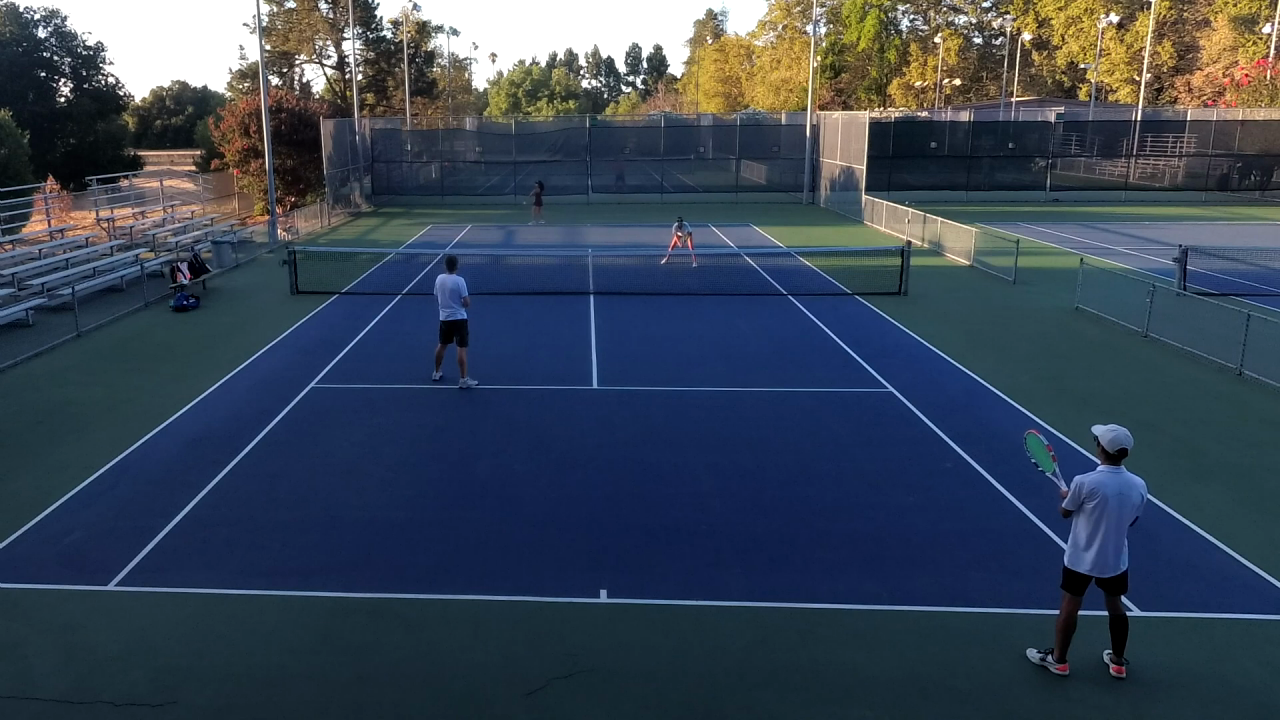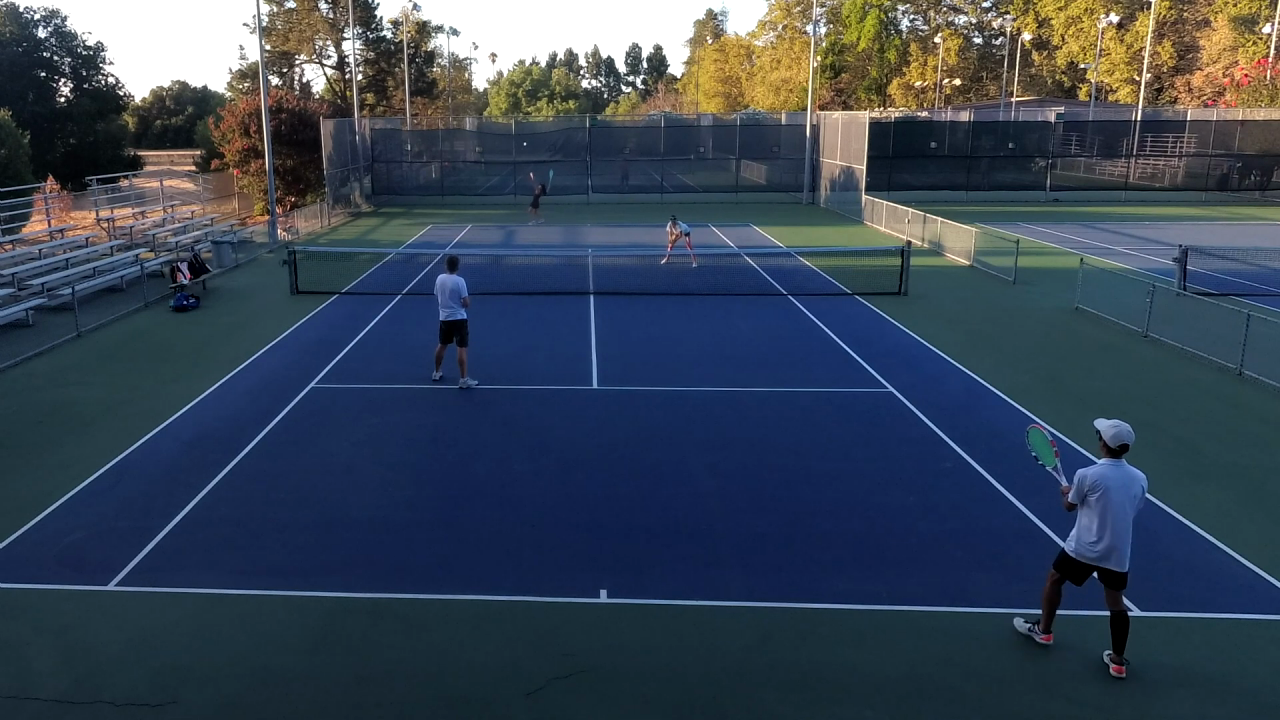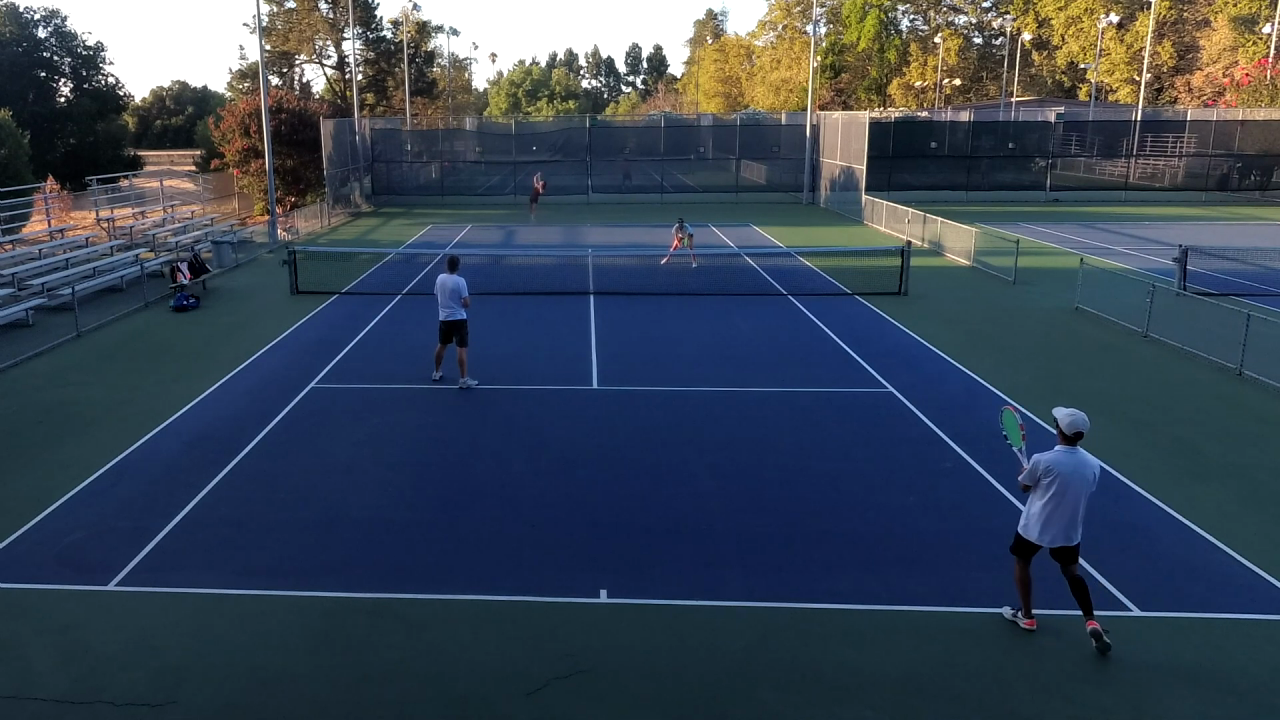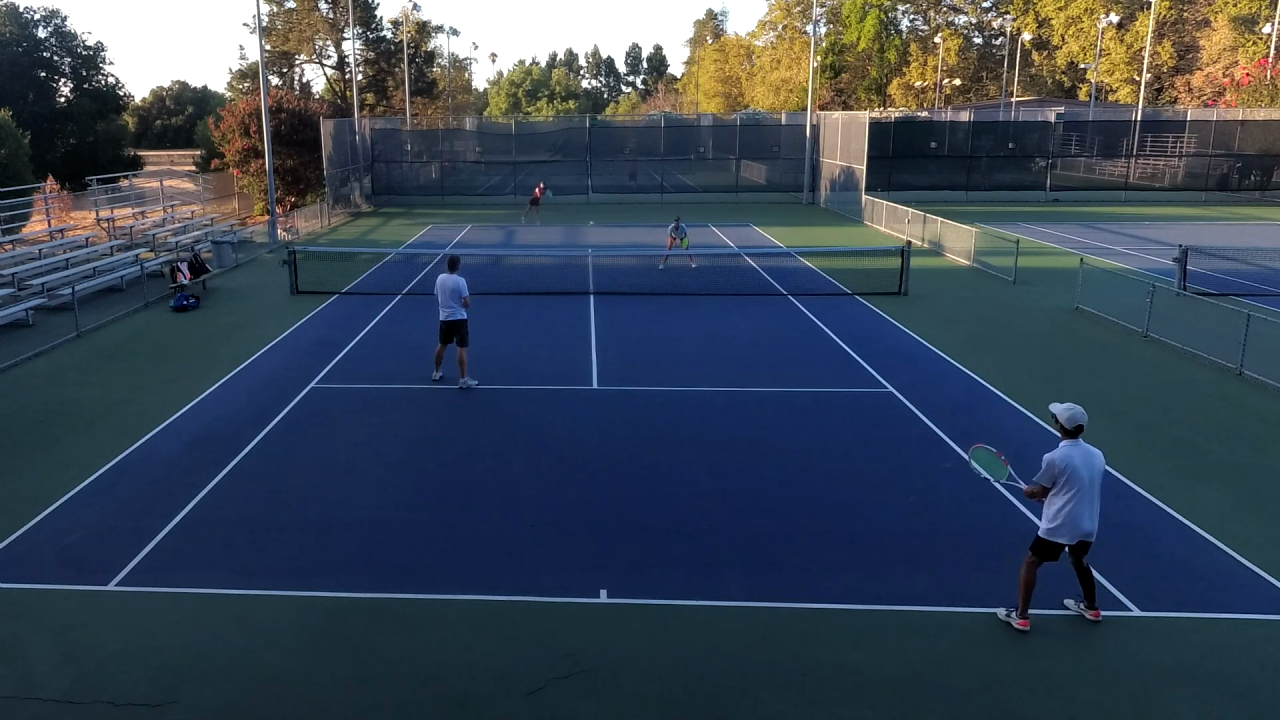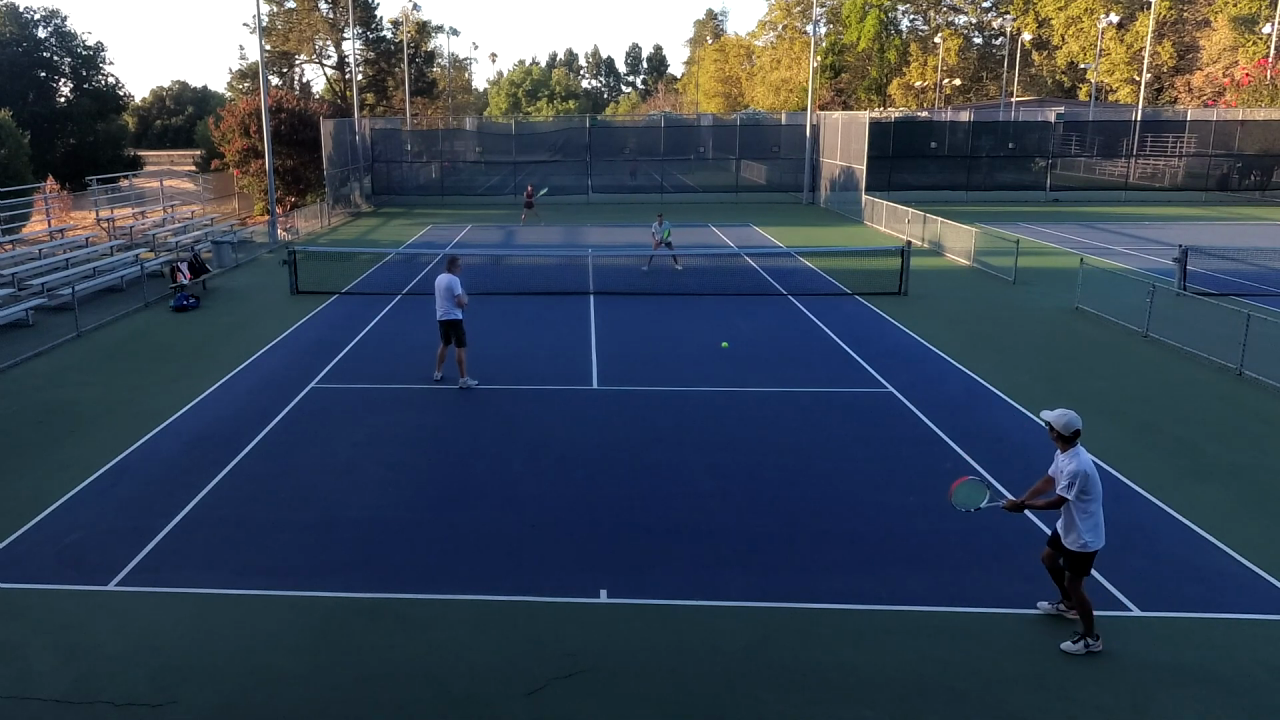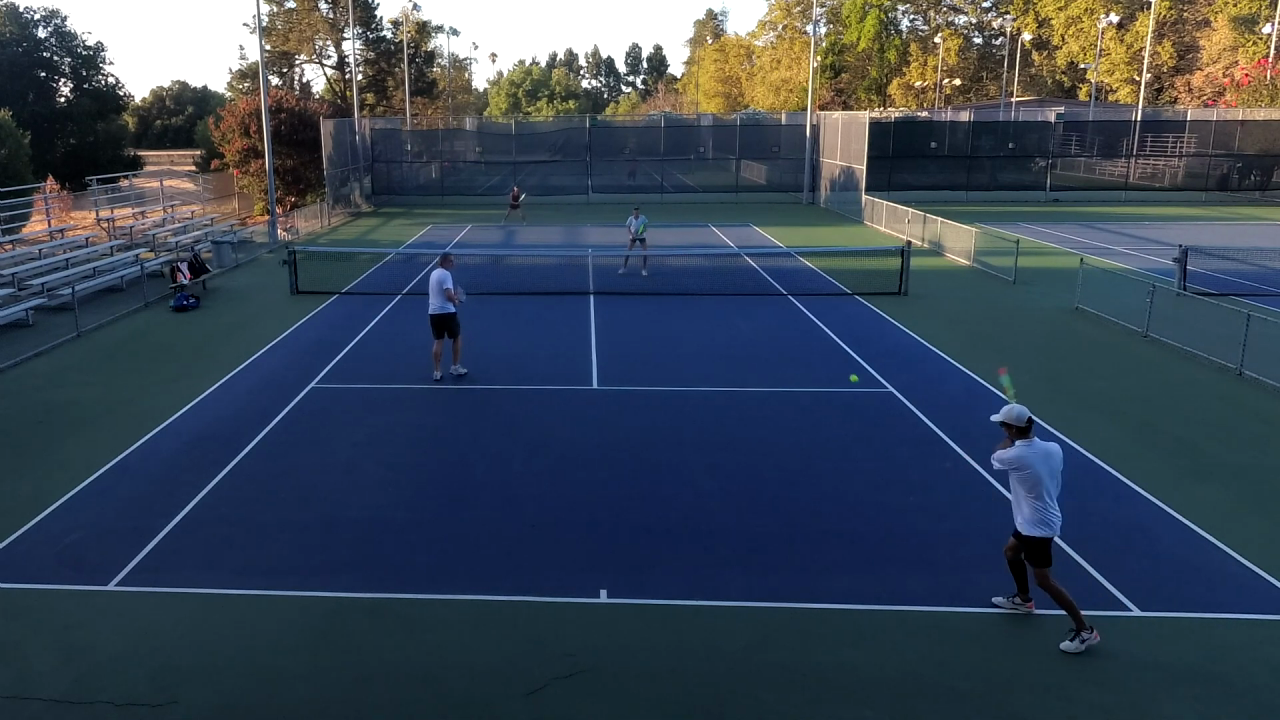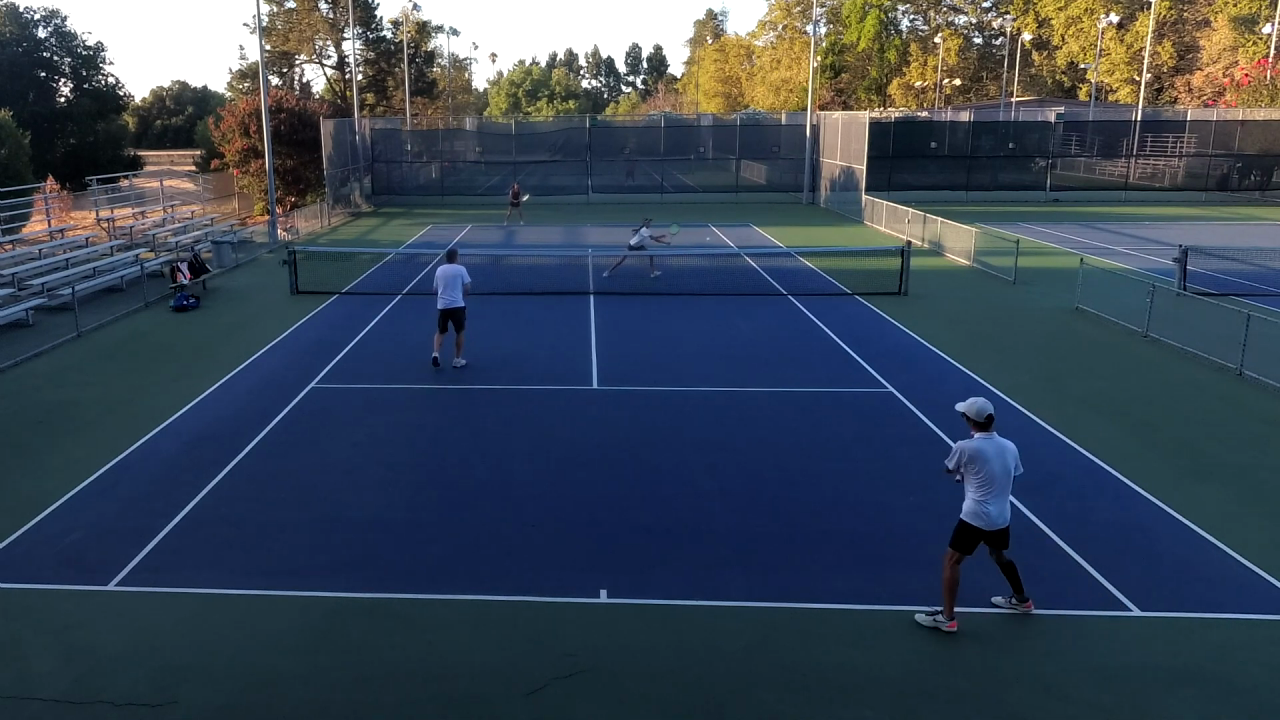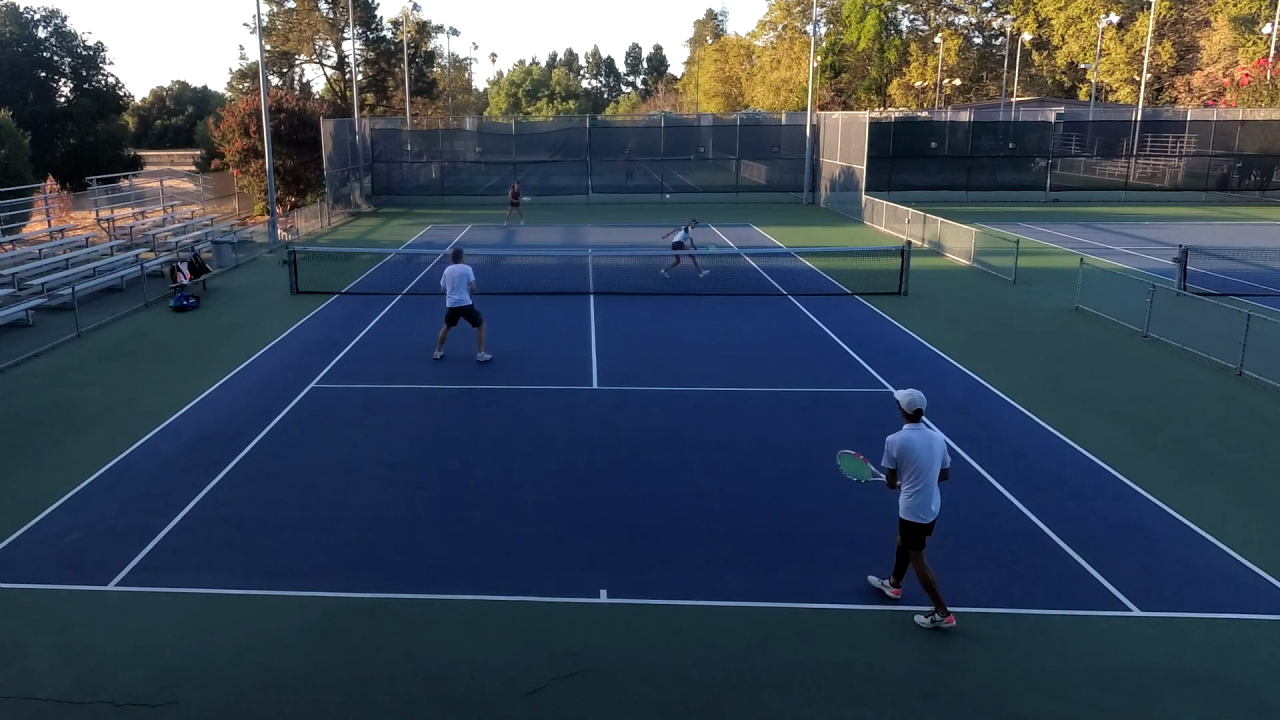
dt=0.5s
person 1, frame 1
left shoulder: (1085, 483)
right shoulder: (1139, 486)
left elbow: (1065, 512)
right elbow: (1131, 520)
left wrist: (1065, 496)
left hip: (1082, 557)
right hip: (1116, 558)
left knee: (1070, 606)
right knee: (1115, 606)
left ankle: (1059, 659)
right ankle: (1118, 661)
person 1, frame 2
left shoulder: (1087, 475)
right shoulder: (1140, 479)
left elbow: (1070, 506)
left wrist: (1067, 492)
left hip: (1084, 548)
right hip: (1118, 551)
left knee: (1054, 580)
right knee: (1116, 601)
left ankle: (1042, 631)
right ankle: (1118, 661)
person 1, frame 3
left shoulder: (1042, 460)
right shoulder: (1092, 465)
left elbow: (1024, 487)
right elbow: (1084, 492)
left wrist: (1027, 473)
left hip: (1035, 527)
right hip: (1070, 531)
left knee: (1022, 563)
right knee: (1071, 571)
left ankle: (1026, 615)
right ankle: (1092, 623)
person 1, frame 4
left shoulder: (1053, 458)
right shoulder: (1097, 455)
left elbow: (1042, 491)
right elbow: (1081, 489)
left wrist: (1031, 491)
left hip: (1059, 527)
right hip: (1086, 526)
left knee: (1030, 564)
right knee: (1080, 562)
left ankle: (1021, 615)
right ankle: (1090, 607)
person 1, frame 5
left shoulder: (1076, 467)
right shoulder: (1065, 454)
left elbow: (1056, 502)
right elbow: (1048, 481)
left wrist: (1021, 505)
right wrist: (1023, 500)
left hip: (1082, 536)
right hip: (1069, 527)
left knee: (1073, 585)
right knee: (1048, 558)
left ankle: (1090, 637)
right ankle: (1068, 605)
person 1, frame 6
left shoulder: (1011, 456)
right shoulder: (1054, 450)
left elbow: (996, 457)
left wrist: (1008, 444)
left hip: (1036, 527)
right hip: (1045, 520)
left knee: (1043, 580)
right knee: (1011, 551)
left ankle: (1084, 630)
right ankle: (1023, 599)
person 1, frame 7
left shoulder: (965, 448)
right shoulder: (1010, 448)
left elbow: (949, 470)
left hip: (975, 516)
right hip: (1001, 517)
left knee: (951, 562)
right knee: (999, 556)
left ankle: (947, 616)
right ankle: (1021, 599)
person 1, frame 8
left shoulder: (895, 441)
right shoulder: (938, 438)
left elbow: (890, 478)
right elbow: (944, 475)
left wrist: (897, 483)
left hip: (912, 510)
right hip: (931, 507)
left knee: (918, 561)
right knee: (903, 544)
left ankle: (943, 613)
right ankle: (893, 584)
